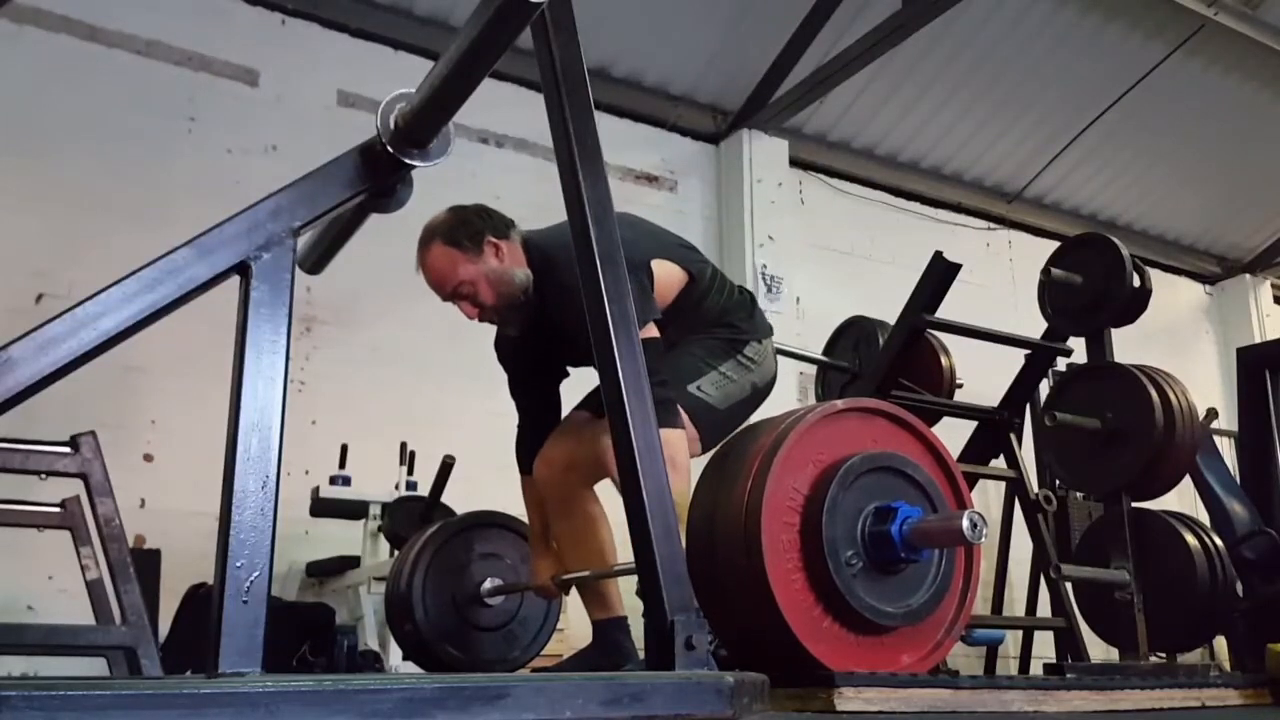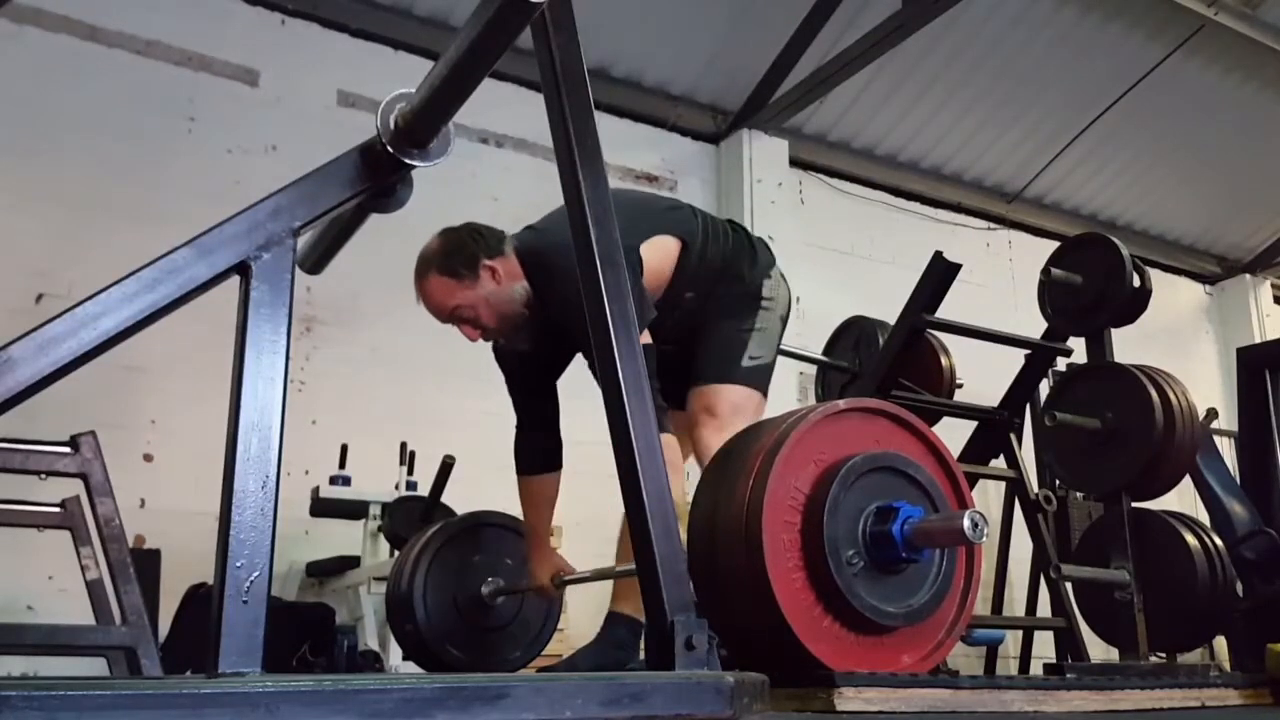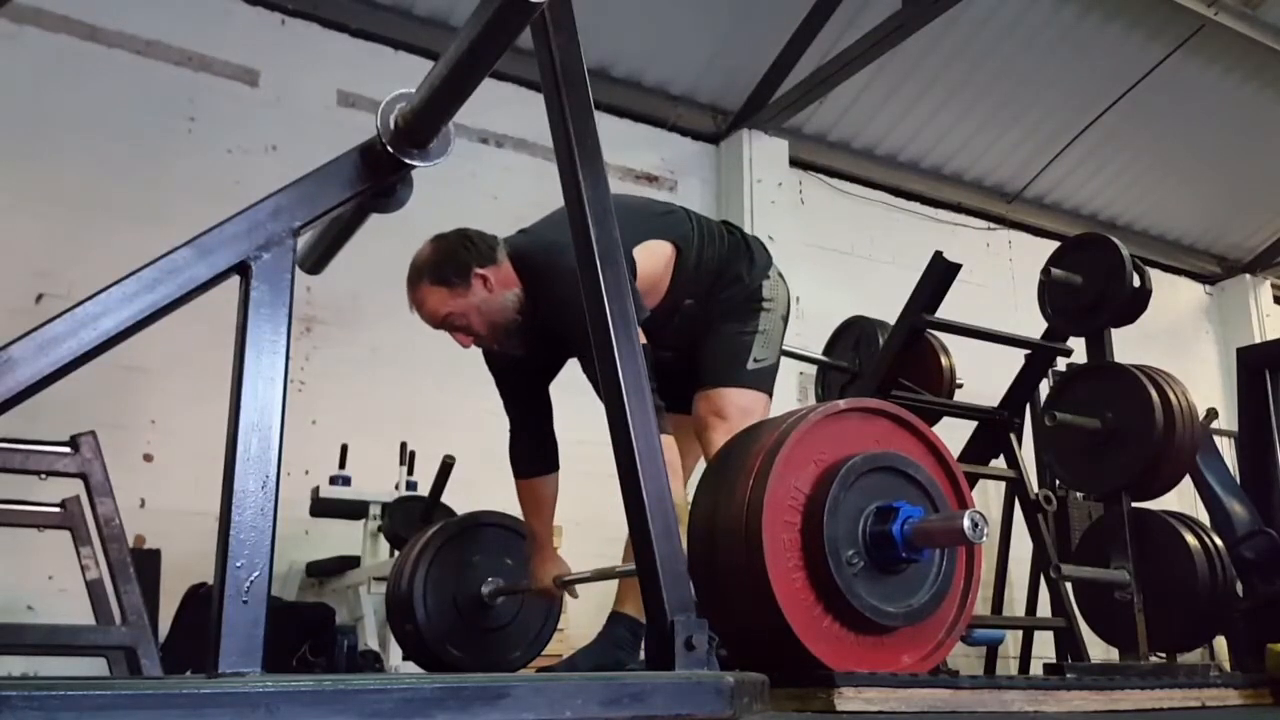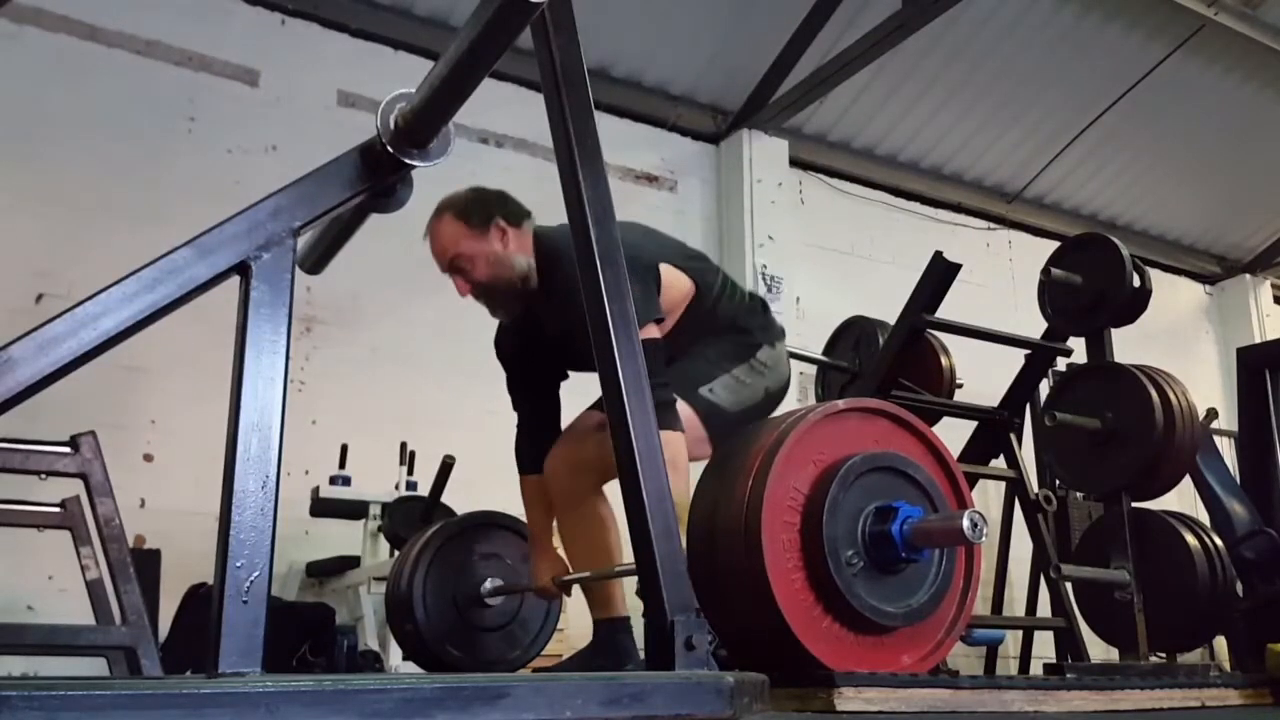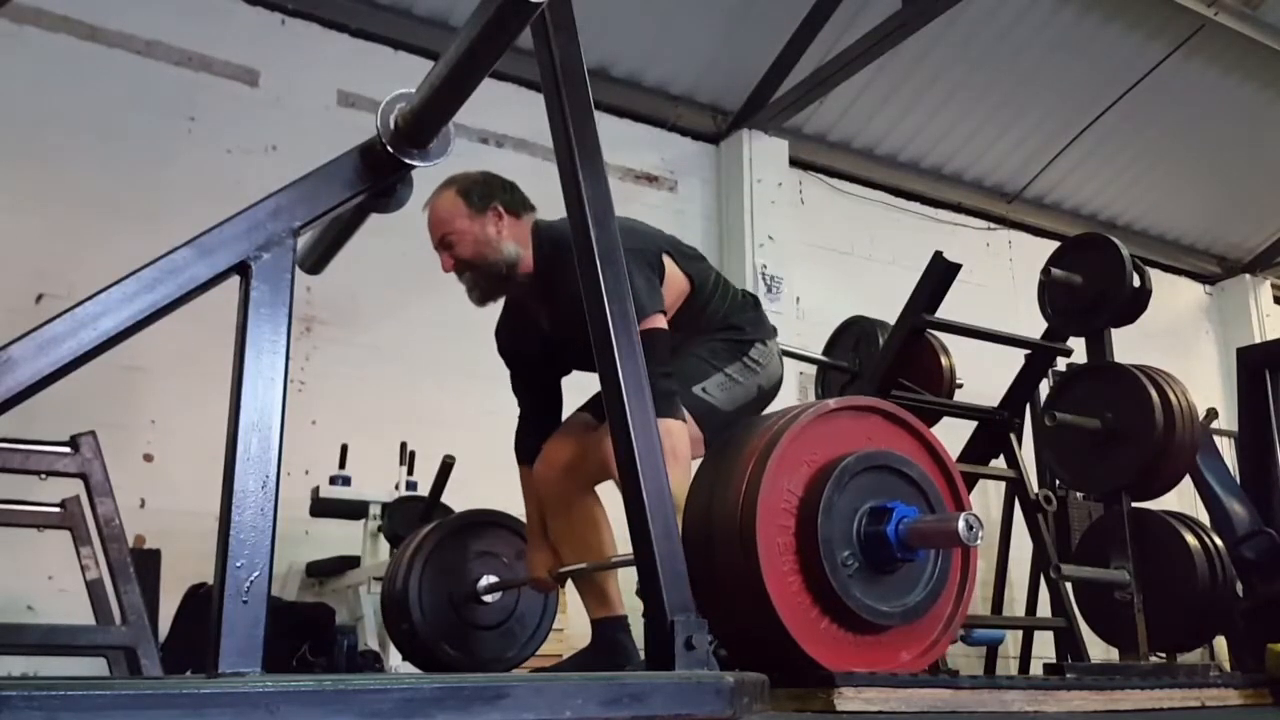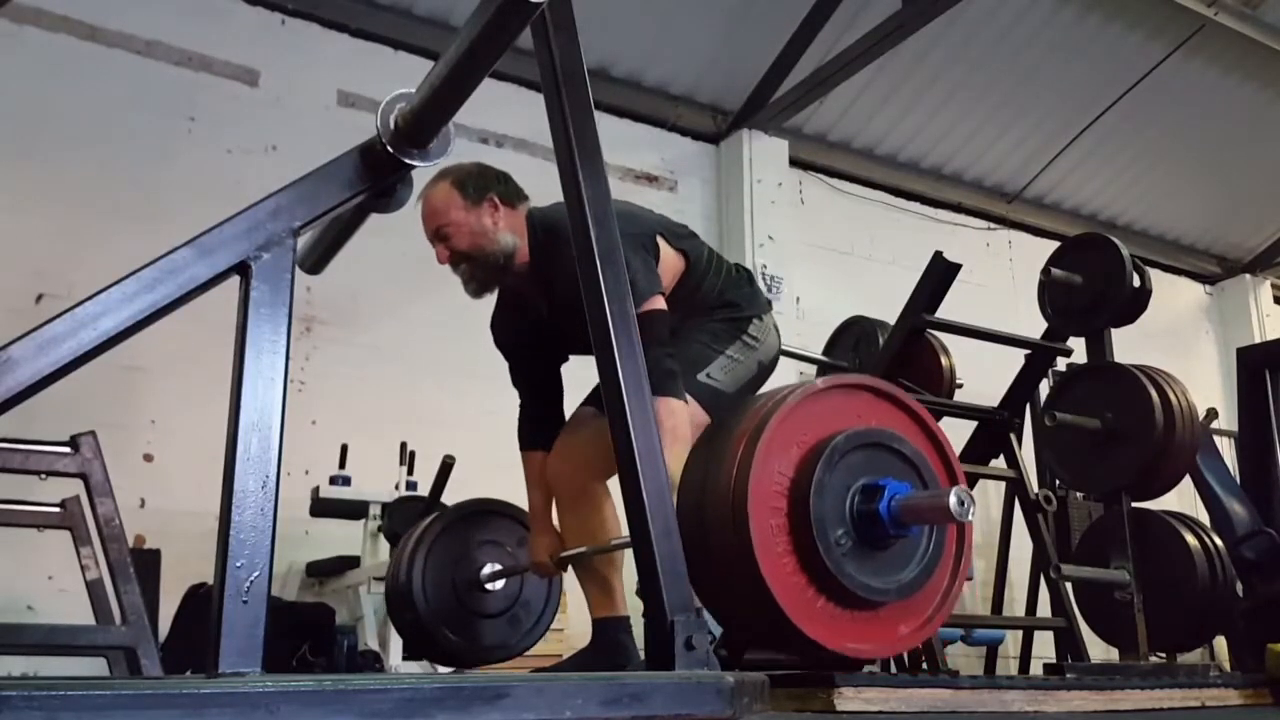
dt=0.5s
person 1, frame 1
left shoulder: (584, 267)
right shoulder: (519, 328)
left elbow: (653, 397)
right elbow: (536, 432)
right wrist: (541, 550)
left hip: (730, 344)
right hip: (656, 355)
right knee: (556, 466)
right ankle: (611, 642)
person 1, frame 2
left shoulder: (577, 271)
right shoulder: (518, 324)
right elbow: (536, 435)
right wrist: (539, 549)
left hip: (738, 292)
right hip: (676, 318)
left knee: (717, 443)
right ankle: (621, 638)
person 1, frame 3
left shoulder: (571, 277)
right shoulder: (509, 330)
right elbow: (531, 438)
right wrist: (541, 551)
left hip: (738, 293)
right hip: (674, 322)
left knee: (727, 447)
right ankle: (620, 640)
person 1, frame 4
right shoulder: (521, 330)
left elbow: (653, 401)
right elbow: (535, 433)
right wrist: (539, 550)
left hip: (744, 351)
right hip: (676, 361)
right knee: (567, 462)
right ankle: (613, 642)
person 1, frame 5
right shoulder: (521, 322)
left elbow: (656, 391)
right elbow: (536, 426)
right wrist: (537, 541)
left hip: (734, 348)
right knee: (556, 467)
right ankle: (611, 641)
person 1, frame 6
right shoulder: (516, 310)
left elbow: (656, 365)
right elbow: (538, 413)
right wrist: (540, 526)
left hip: (728, 326)
right knee: (571, 465)
right ankle: (612, 641)
